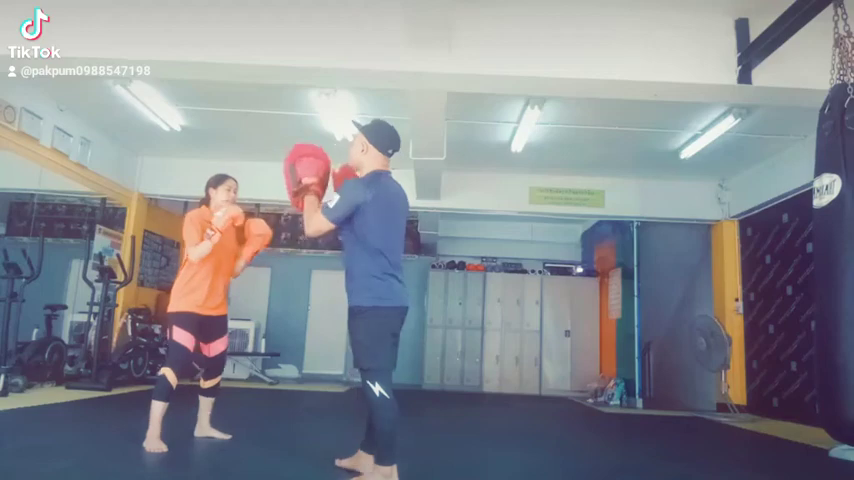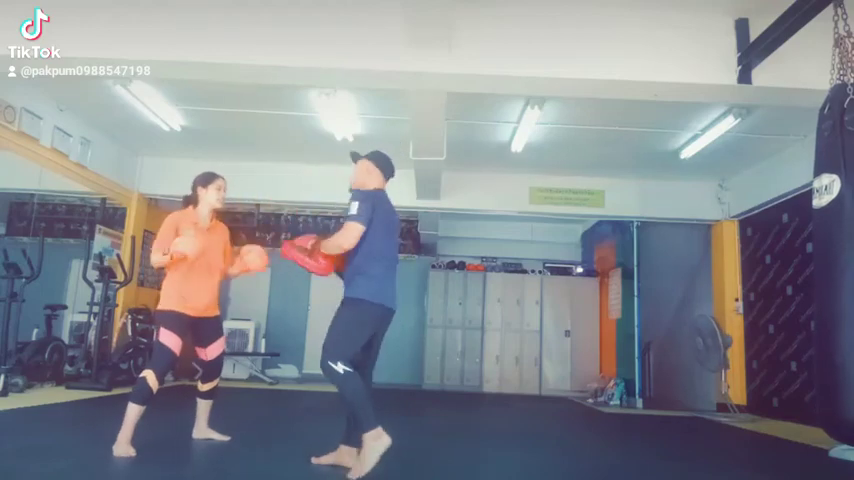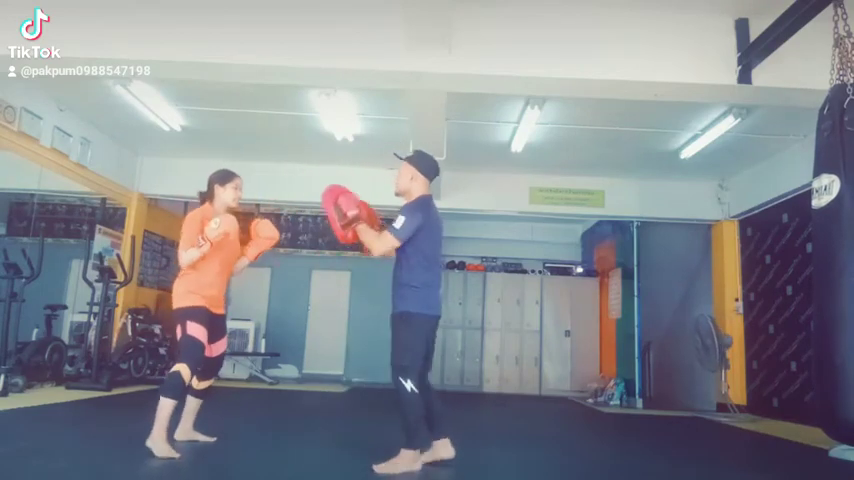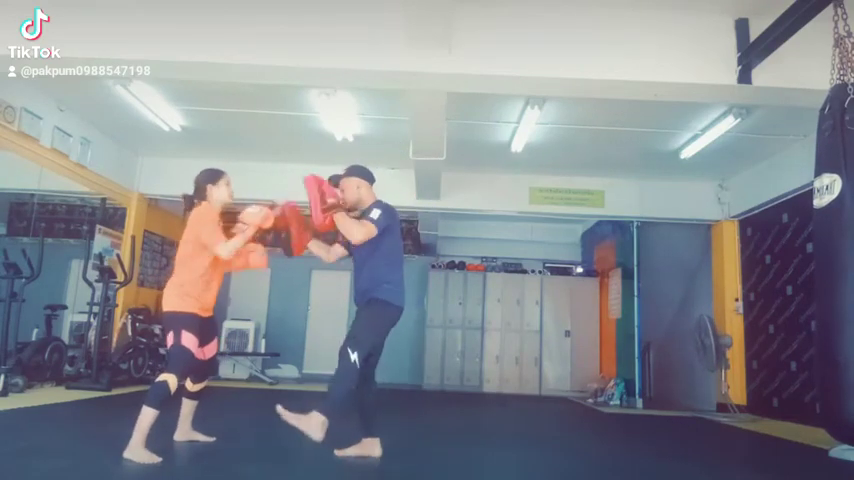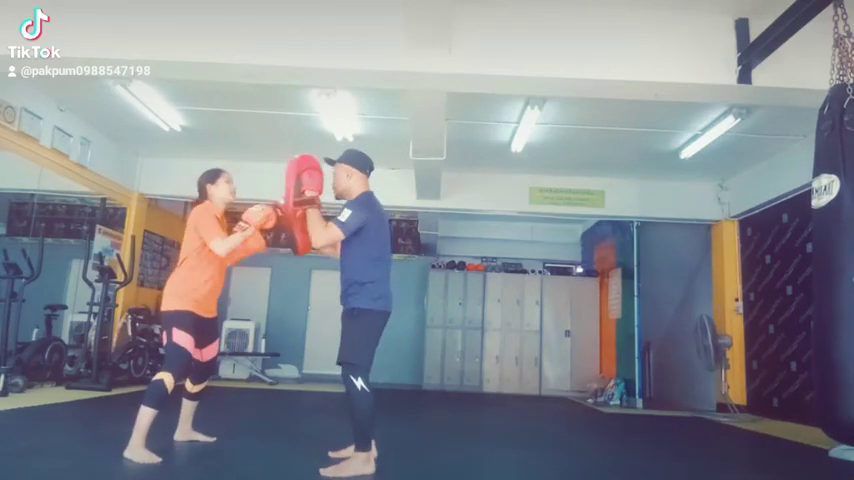
dt=1s
person 1, frame 1
left shoulder: (358, 187)
right shoulder: (394, 190)
left elbow: (313, 228)
left wrist: (310, 191)
right wrist: (341, 191)
left hip: (371, 302)
right hip: (393, 300)
left knee: (376, 383)
right knee: (374, 381)
person 1, frame 2
left shoulder: (365, 197)
right shoulder: (388, 208)
left elbow: (348, 240)
left wrist: (317, 247)
right wrist: (333, 256)
left hip: (364, 298)
right hip: (382, 301)
left knee: (334, 363)
right knee: (356, 373)
left ankle: (372, 434)
right ankle: (349, 448)
person 1, frame 3
left shoulder: (415, 210)
right shoulder: (424, 211)
left elbow: (379, 247)
right elbow: (399, 249)
left wrist: (357, 222)
right wrist: (369, 228)
left hip: (415, 309)
right hip: (416, 308)
left knee: (406, 378)
right knee: (417, 378)
left ankle: (411, 453)
right ankle: (439, 443)
person 1, frame 4
left shoulder: (382, 211)
right shoulder: (360, 220)
left elbow: (359, 236)
right elbow: (330, 255)
left wrist: (336, 213)
left hip: (383, 300)
right hip: (372, 301)
left knee: (351, 352)
right knee: (363, 368)
left ankle: (319, 420)
right ankle: (370, 440)
person 1, frame 5
left shoulder: (359, 207)
right shoulder: (368, 207)
left elbow: (320, 239)
right elbow: (339, 247)
left wrist: (310, 206)
right wrist: (311, 210)
left hip: (365, 306)
right hip: (364, 304)
left knee: (356, 376)
right knee: (353, 374)
right ankle: (364, 444)
person 2, frame 1
left shoulder: (232, 229)
right shoulder: (196, 217)
left elbow: (233, 270)
right elbow: (195, 255)
left wrist: (251, 248)
right wrist: (218, 228)
left hip: (215, 308)
right hip: (186, 304)
left knee: (215, 364)
right knee: (177, 363)
left ankle: (203, 425)
right ankle: (153, 434)
person 2, frame 2
left shoulder: (220, 229)
right shoulder: (177, 219)
left elbow: (227, 268)
right elbow: (155, 259)
left wrist: (246, 263)
right wrist: (172, 252)
left hip: (208, 309)
right hip: (176, 305)
left knee: (213, 367)
right knee: (160, 364)
left ankle: (201, 427)
right ankle: (123, 438)
person 2, frame 3
left shoulder: (232, 224)
right shoulder: (197, 217)
left elbow: (233, 268)
right elbow: (184, 260)
left wrist: (257, 245)
right wrist: (209, 239)
left hip: (214, 304)
right hip: (190, 299)
left knee: (211, 365)
right knee: (190, 359)
left ankle: (185, 429)
right ankle: (157, 435)
person 2, frame 4
left shoulder: (213, 218)
right shoulder: (203, 215)
left elbow: (221, 262)
right elbow: (224, 251)
left wrist: (249, 257)
right wrist: (248, 227)
left hip: (202, 306)
right hip: (182, 304)
left knee: (204, 366)
right knee: (179, 368)
left ankle: (184, 429)
right ankle: (135, 444)
person 2, frame 5
left shoulder: (223, 221)
right shoulder: (202, 213)
right elbow: (220, 248)
left wrist: (250, 241)
right wrist: (249, 228)
left hip: (206, 307)
right hip: (181, 303)
left knee: (204, 367)
right knee: (175, 367)
left ankle: (184, 429)
right ankle: (135, 445)
